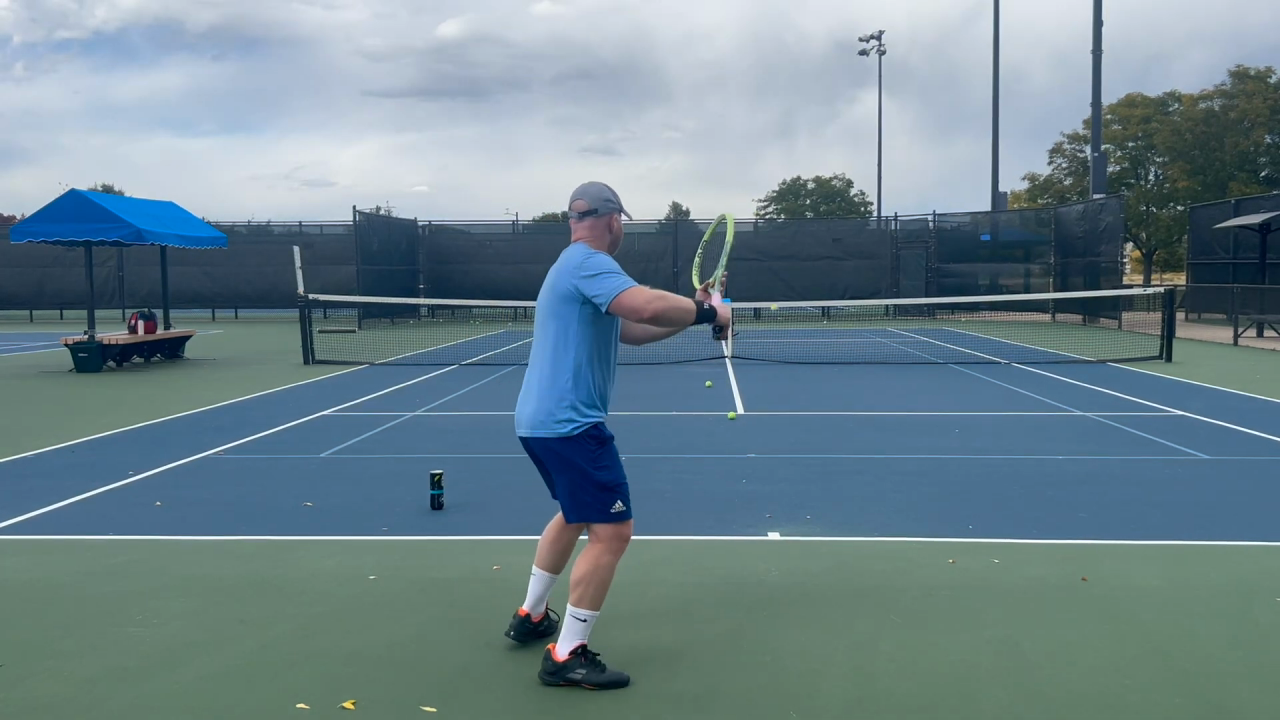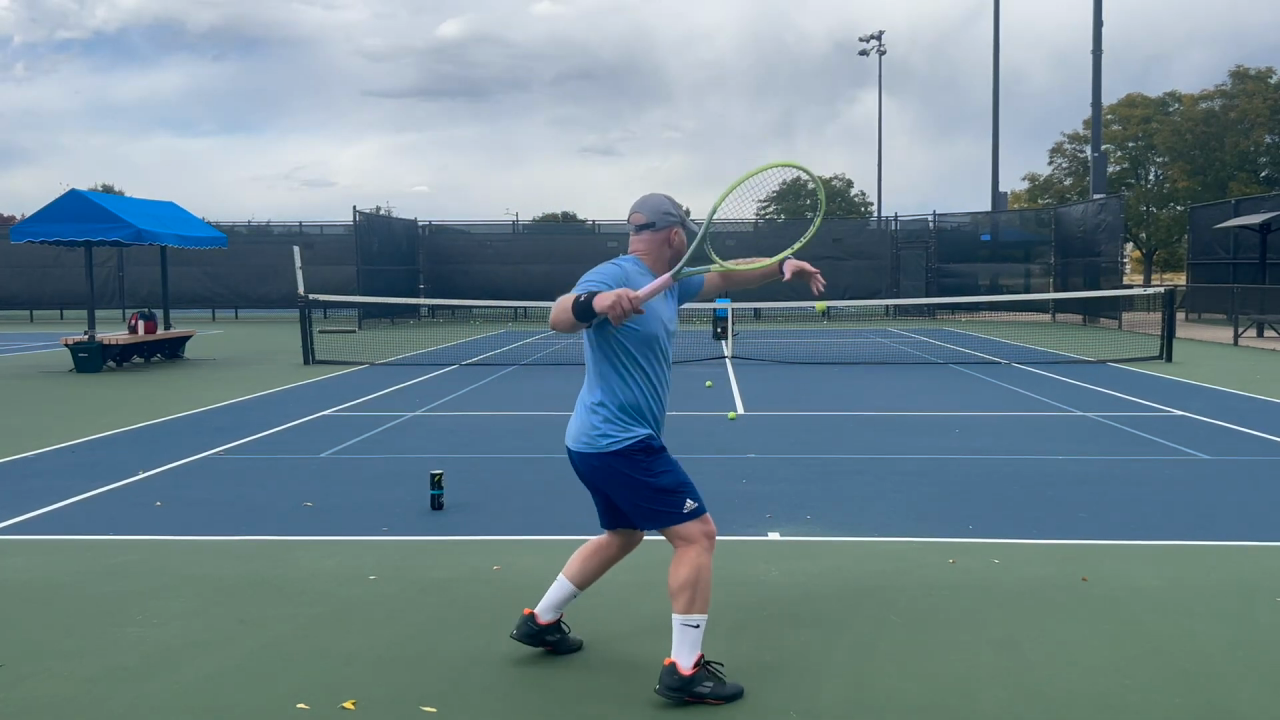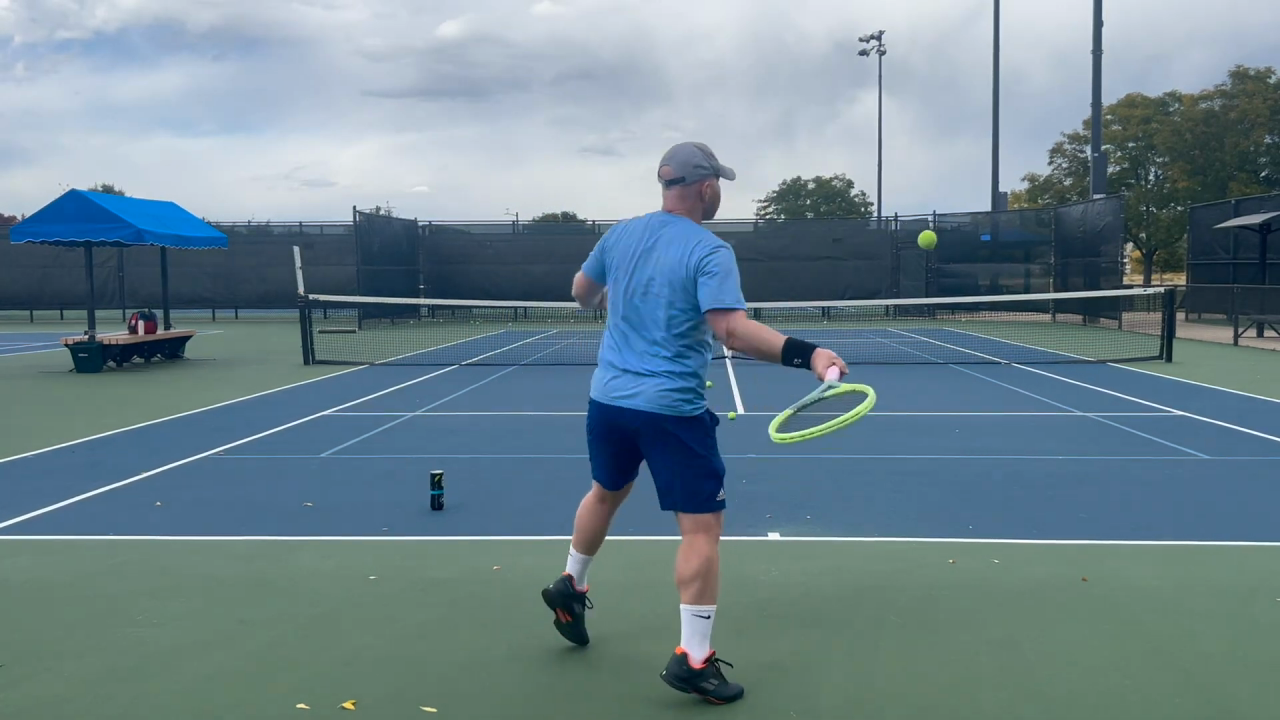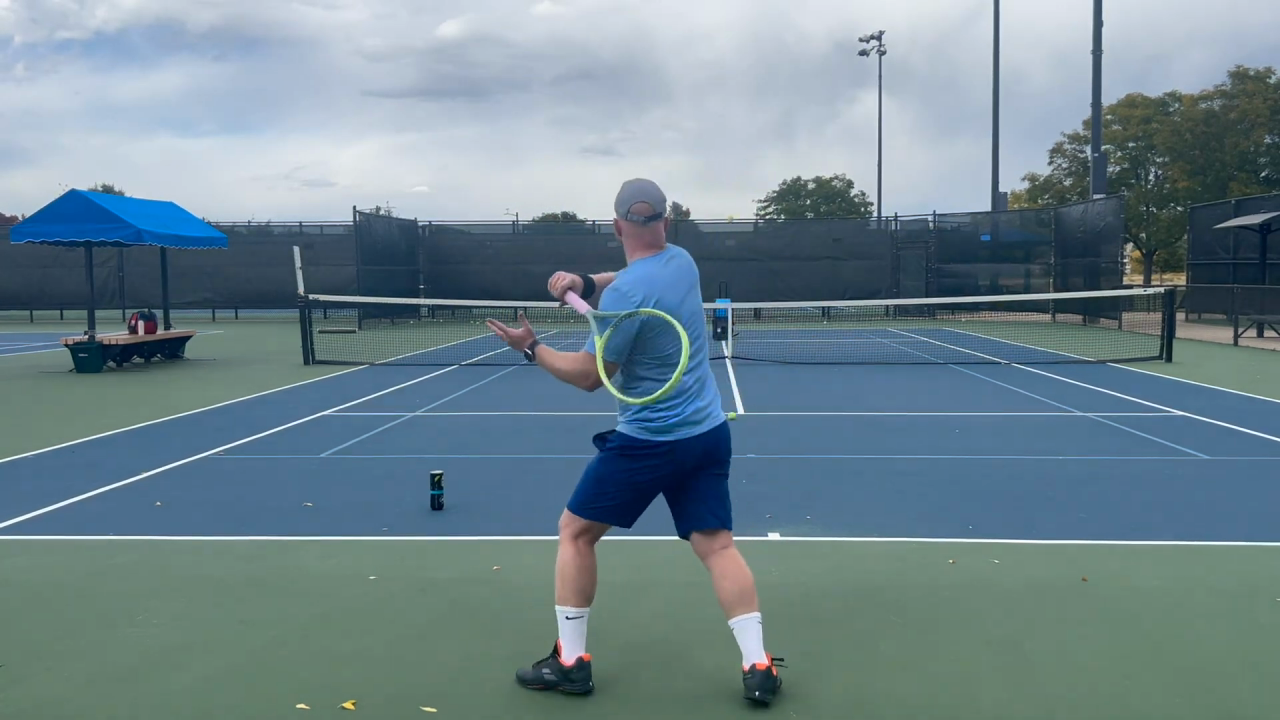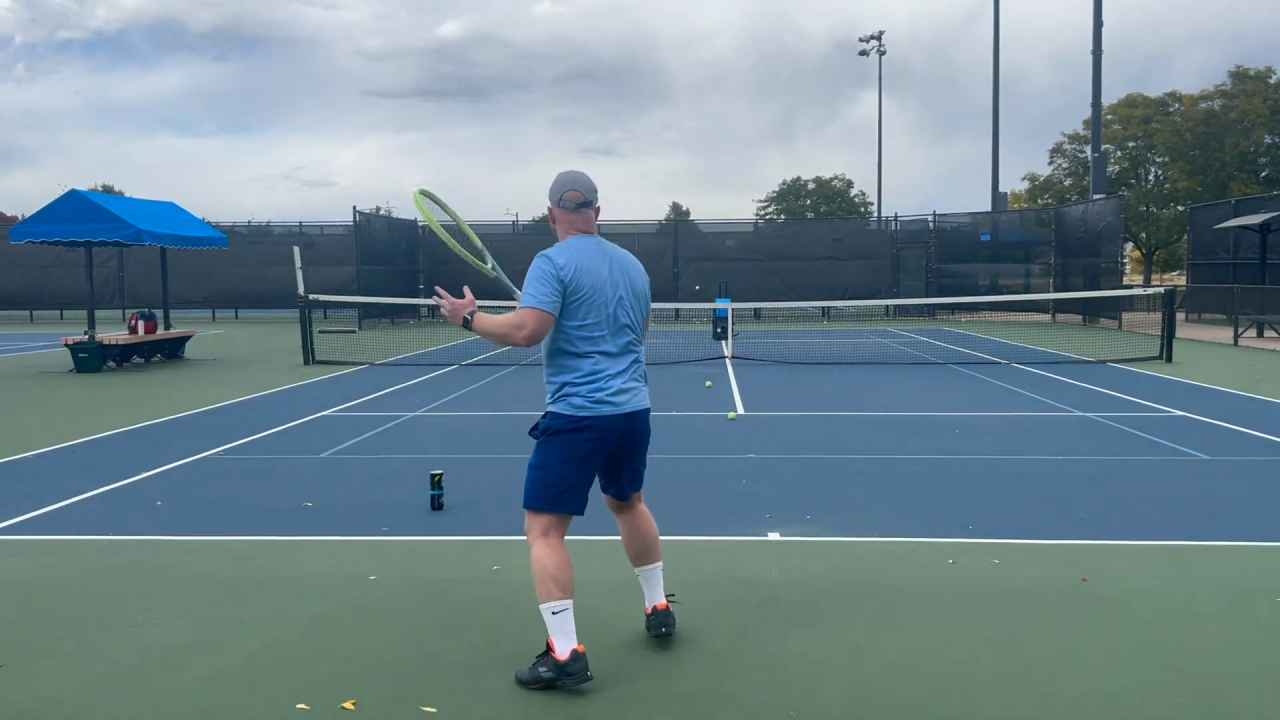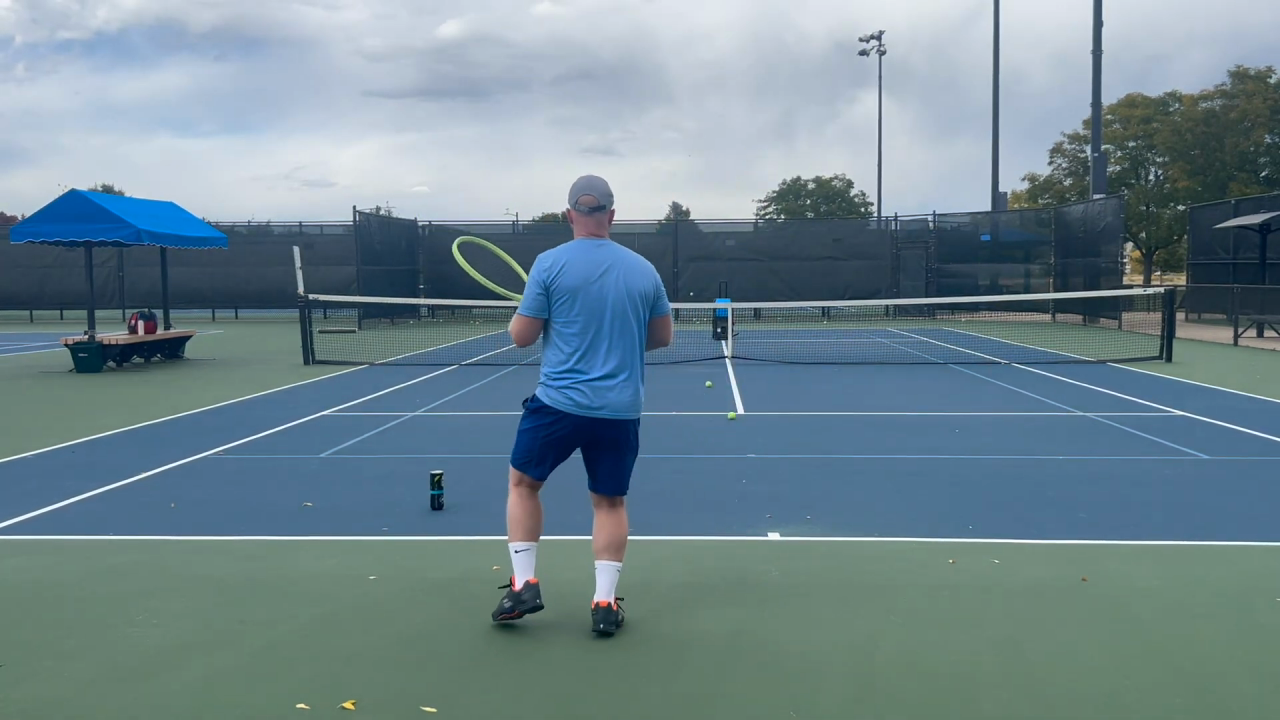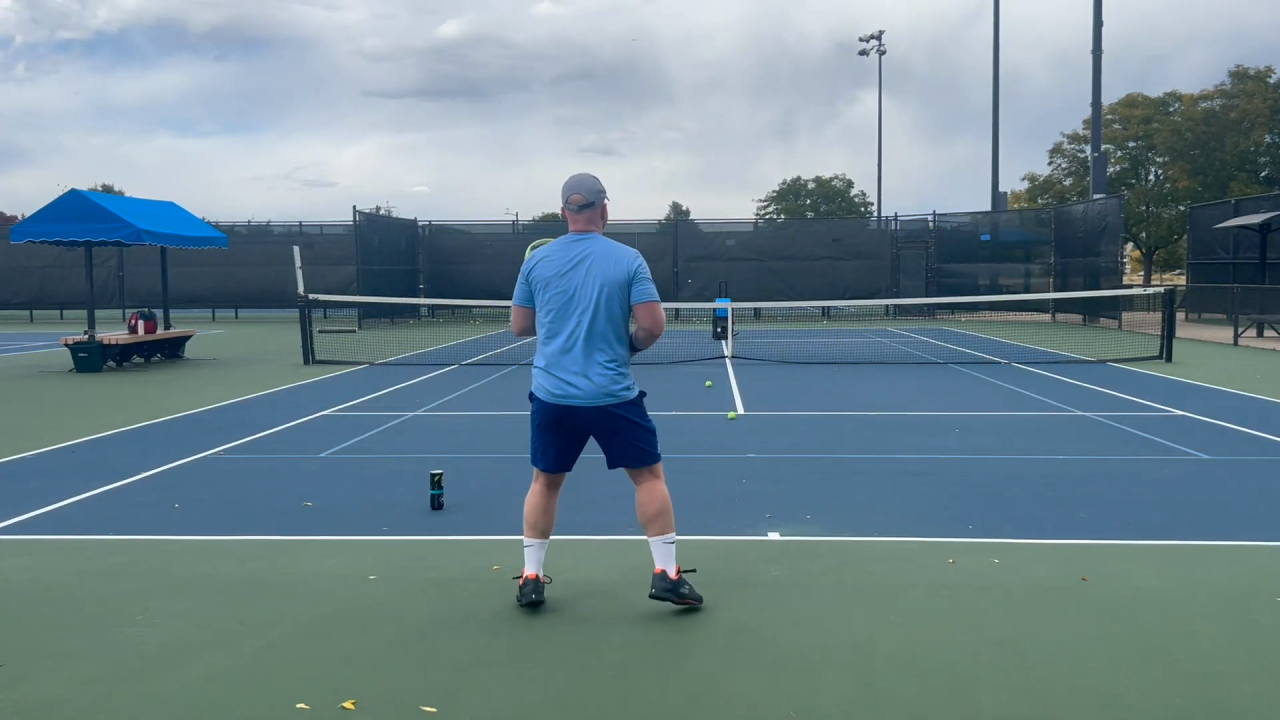
dt=0.4s
person 1, frame 1
left shoulder: (571, 267)
right shoulder: (590, 264)
left elbow: (629, 330)
right elbow: (645, 306)
left wrist: (687, 314)
right wrist: (706, 311)
left hip: (538, 421)
right hip: (571, 425)
left knee: (575, 515)
right knee: (611, 534)
left ankle: (531, 615)
right ankle: (567, 654)
person 1, frame 2
left shoulder: (665, 284)
right shoulder: (612, 275)
left elbow: (725, 276)
right elbow: (558, 315)
left wrist: (782, 266)
right wrist: (593, 305)
left hip: (603, 441)
right hip: (619, 443)
left knee: (623, 535)
right knee: (696, 536)
left ankle: (540, 621)
right ankle: (684, 669)
person 1, frame 3
left shoulder: (621, 234)
right shoulder: (710, 250)
left elbow: (581, 292)
right elbow: (734, 331)
right wrist: (806, 354)
left hip: (607, 400)
right hip: (672, 408)
left knee: (606, 493)
right knee: (701, 528)
left ankle: (570, 589)
right ankle: (693, 658)
person 1, frame 4
left shoulder: (625, 294)
right shoulder: (682, 261)
left elbow: (587, 375)
left wrist: (531, 349)
right wrist: (582, 282)
left hip: (646, 440)
right hip: (707, 434)
left knee: (575, 533)
right knee: (718, 547)
left ankle: (570, 661)
right ankle: (758, 667)
person 1, frame 5
left shoulder: (554, 261)
right shoulder: (634, 265)
left elbow: (527, 331)
left wrist: (469, 317)
left hip: (578, 416)
right hip: (633, 410)
left knee: (543, 529)
right knee: (628, 505)
left ankle: (566, 655)
right ankle: (659, 608)
person 1, frame 6
left shoulder: (550, 263)
right shoulder: (644, 269)
left elbow: (522, 336)
right elbow: (662, 337)
left wrist: (521, 319)
left hip: (557, 404)
right hip: (620, 410)
left knee: (522, 484)
right knee: (610, 504)
left ankle: (524, 586)
right ankle: (605, 604)
person 1, frame 7
left shoulder: (536, 259)
right shoulder: (629, 260)
left elbow: (520, 327)
right elbow: (653, 326)
left hip: (551, 395)
right hip: (613, 396)
left knee: (545, 483)
right knee: (649, 476)
left ankle: (531, 578)
right ankle: (667, 575)
